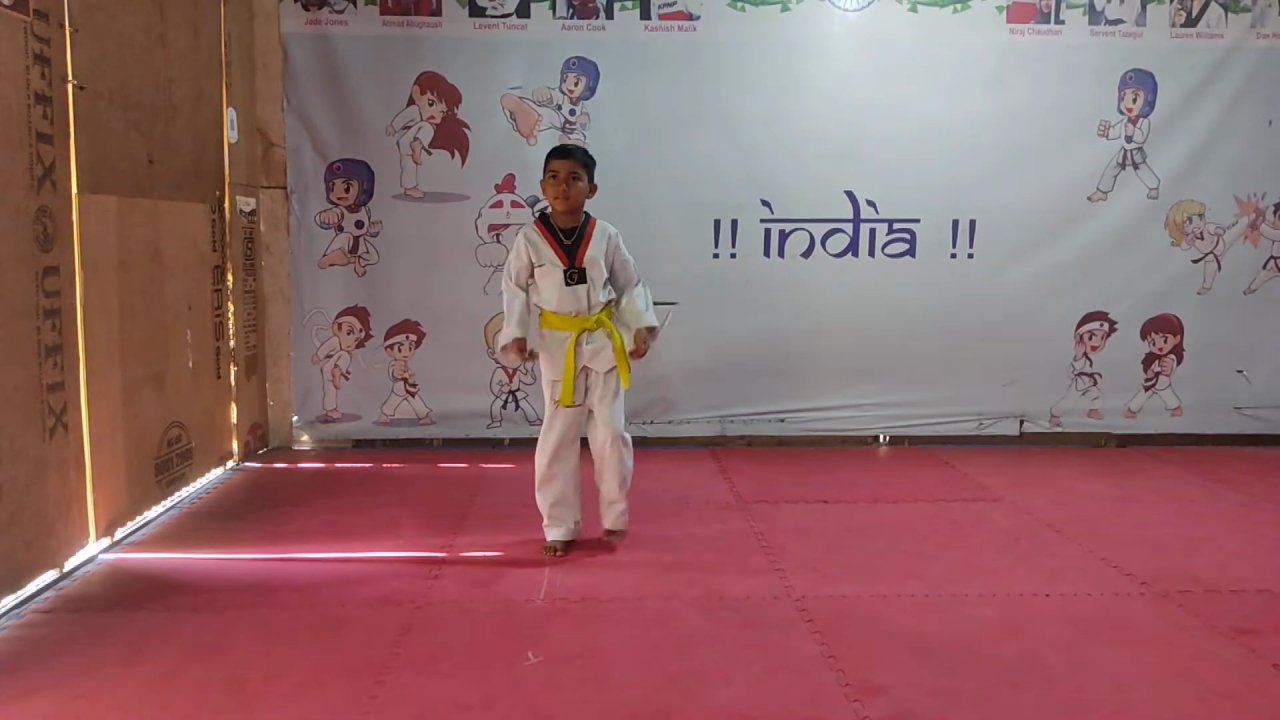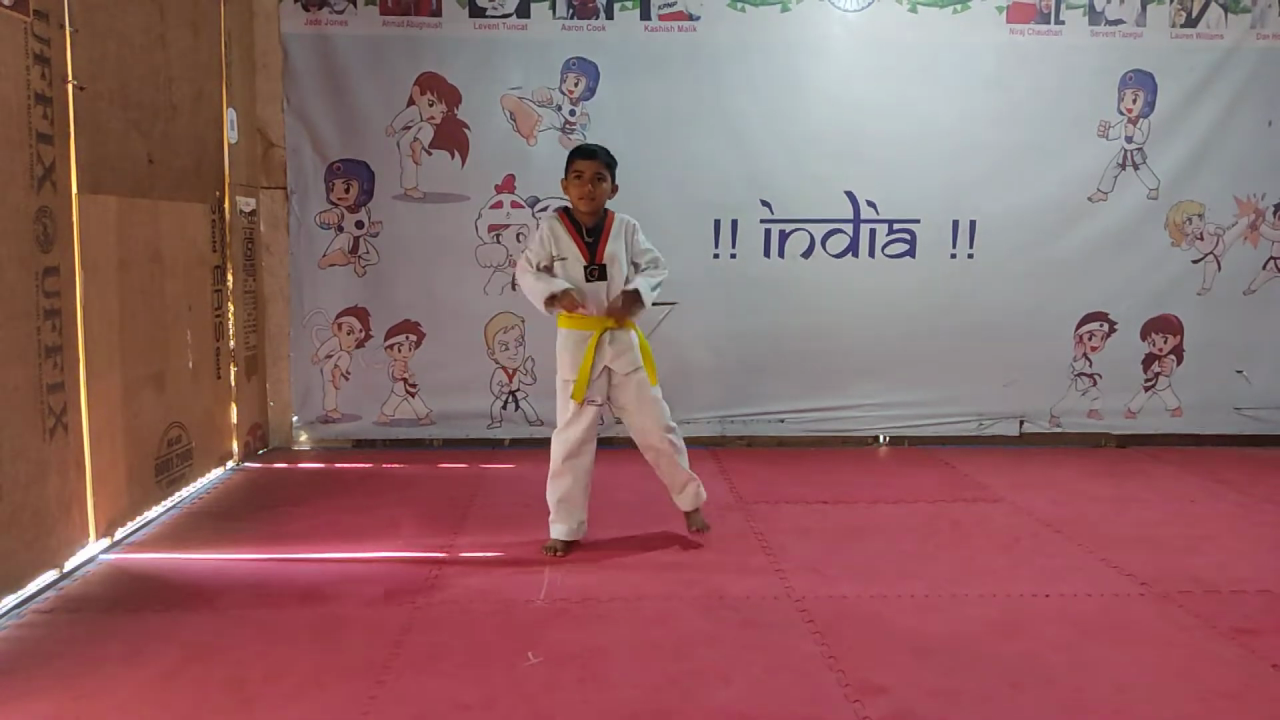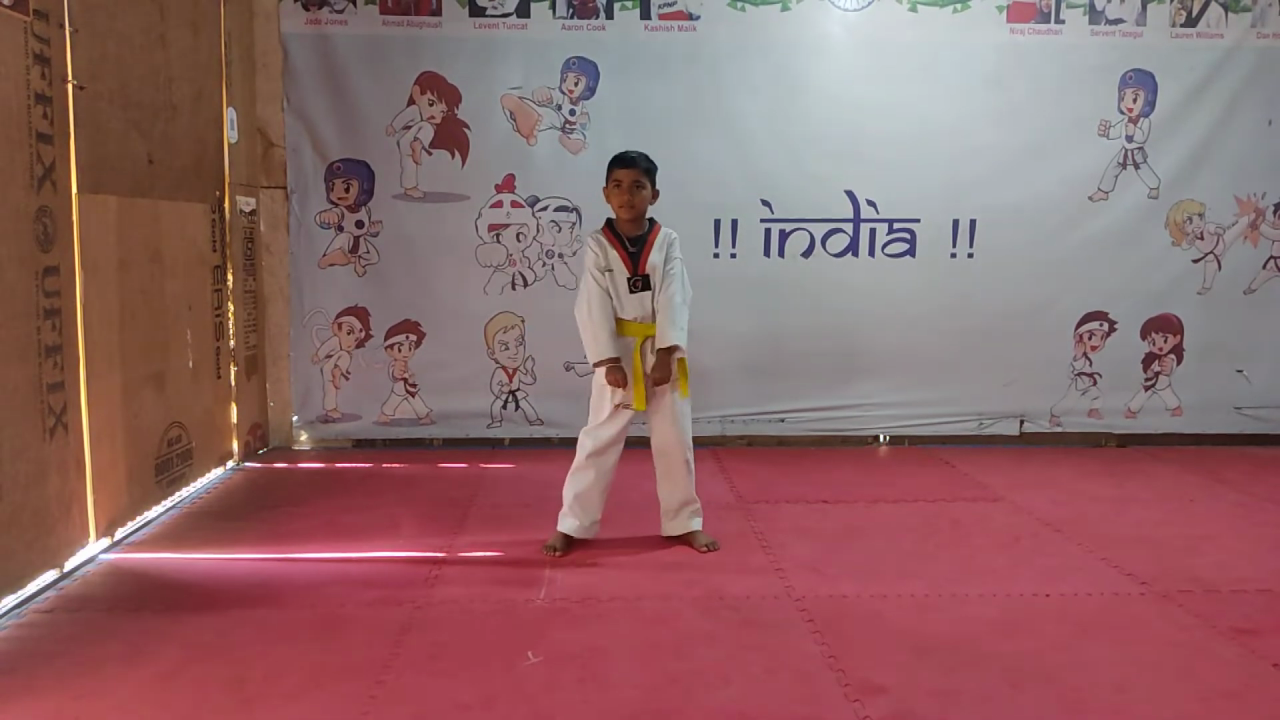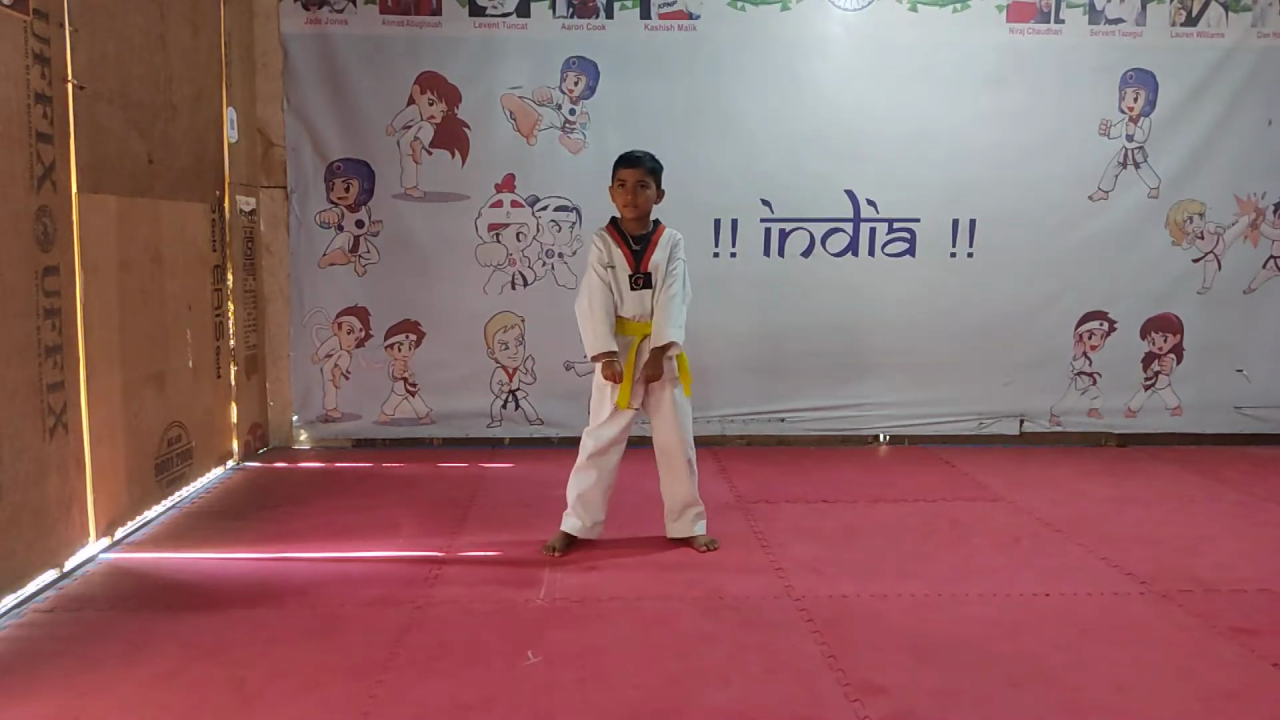
dt=0.3s
person 1, frame 1
left shoulder: (606, 235)
right shoulder: (530, 237)
left elbow: (631, 285)
right elbow: (514, 288)
left wrist: (643, 326)
right wrist: (515, 333)
left hip: (602, 343)
right hip: (556, 346)
left knee: (610, 434)
right knee: (557, 440)
left ankle: (613, 518)
right ankle: (559, 527)
person 1, frame 2
left shoulder: (625, 228)
right shoulder: (552, 230)
left elbow: (655, 265)
right elbow: (526, 270)
left wrist: (634, 293)
right wrist: (556, 294)
left hip: (622, 340)
right hip: (578, 344)
left knee: (656, 426)
right knee: (573, 439)
left ankle: (688, 500)
right ankle: (565, 528)
person 1, frame 3
left shoulder: (667, 241)
right shoulder: (598, 245)
left elbow: (675, 300)
right elbow: (592, 307)
left wrist: (666, 353)
right wrist: (609, 361)
left hip: (663, 351)
right hip: (618, 352)
left knee: (675, 440)
right knee: (599, 439)
left ankle: (685, 522)
right ankle: (572, 524)
person 1, frame 4
left shoulder: (671, 242)
right shoulder: (601, 242)
left elbow: (672, 302)
right elbow: (593, 304)
left wrist: (659, 352)
right wrist: (606, 355)
left hip: (662, 352)
right hip: (618, 351)
left knee: (676, 440)
right knee: (601, 439)
left ankle: (687, 524)
right ankle: (576, 524)
